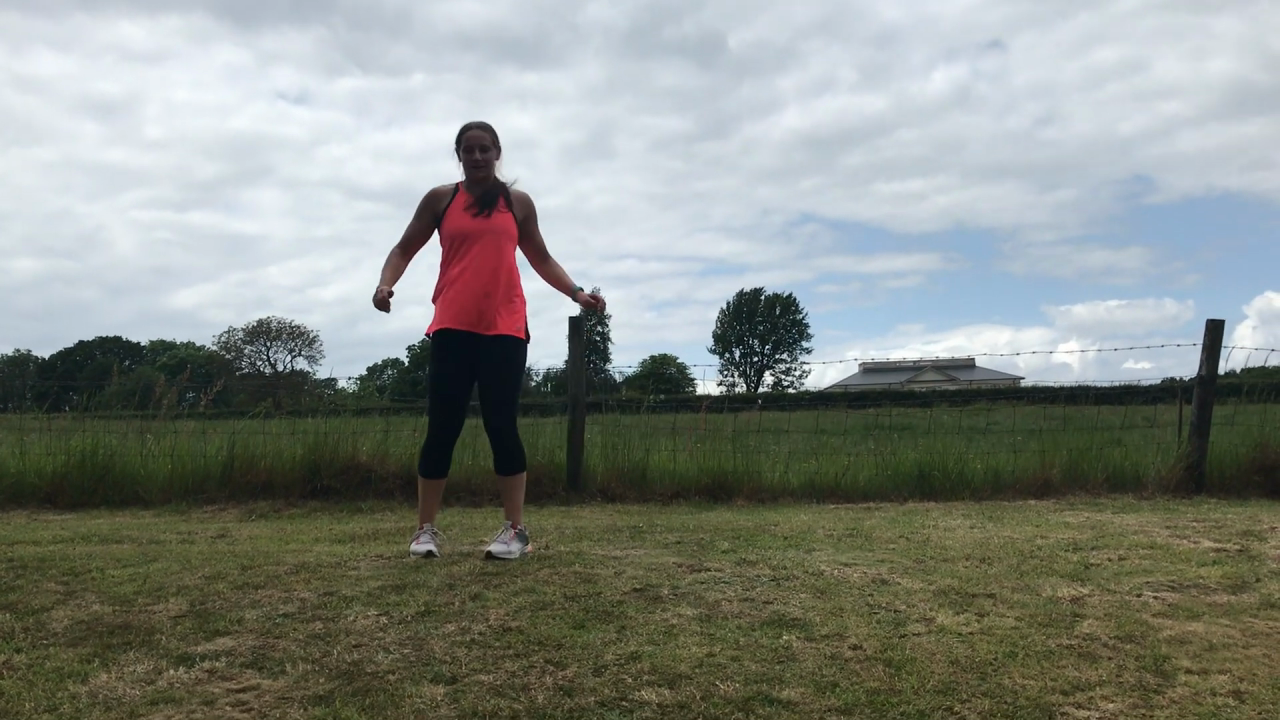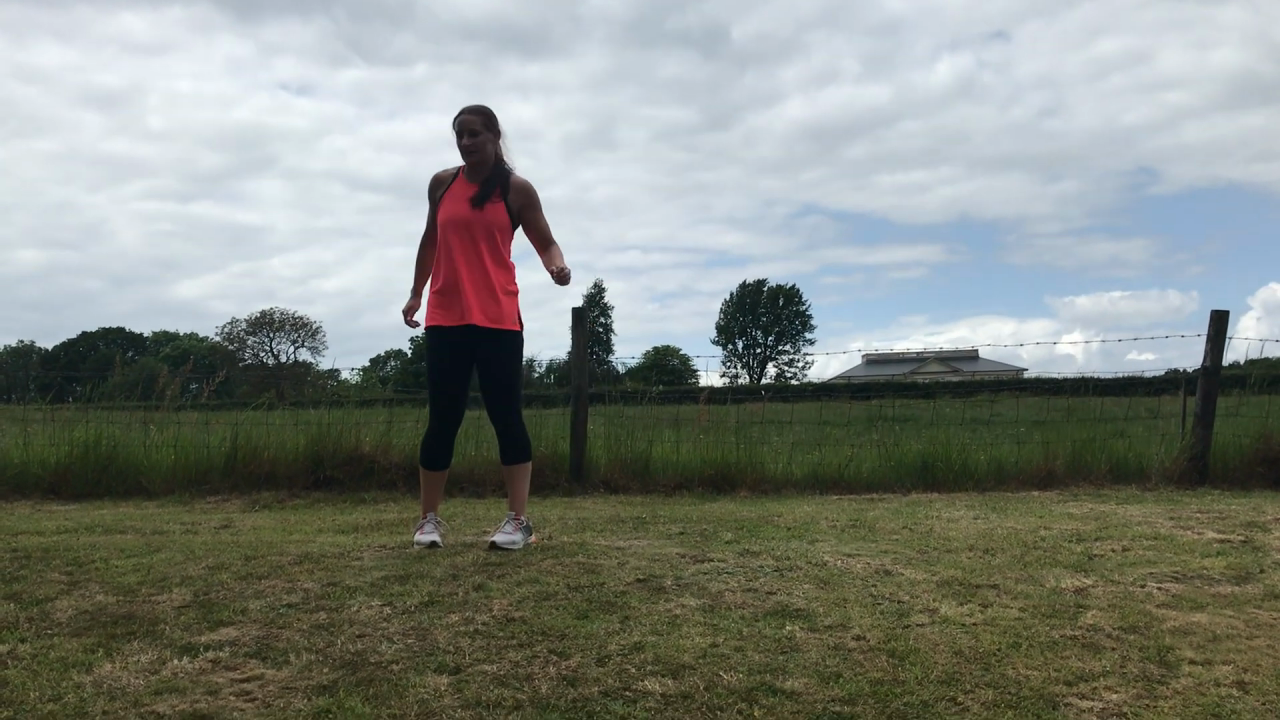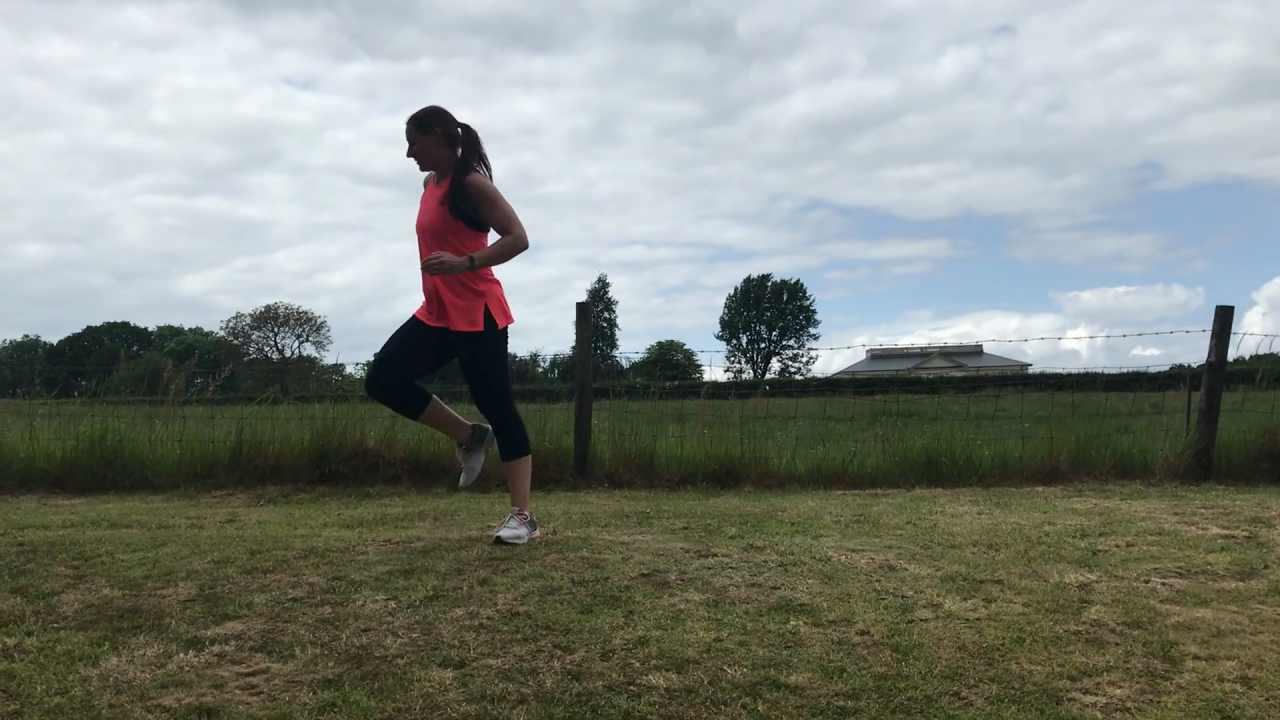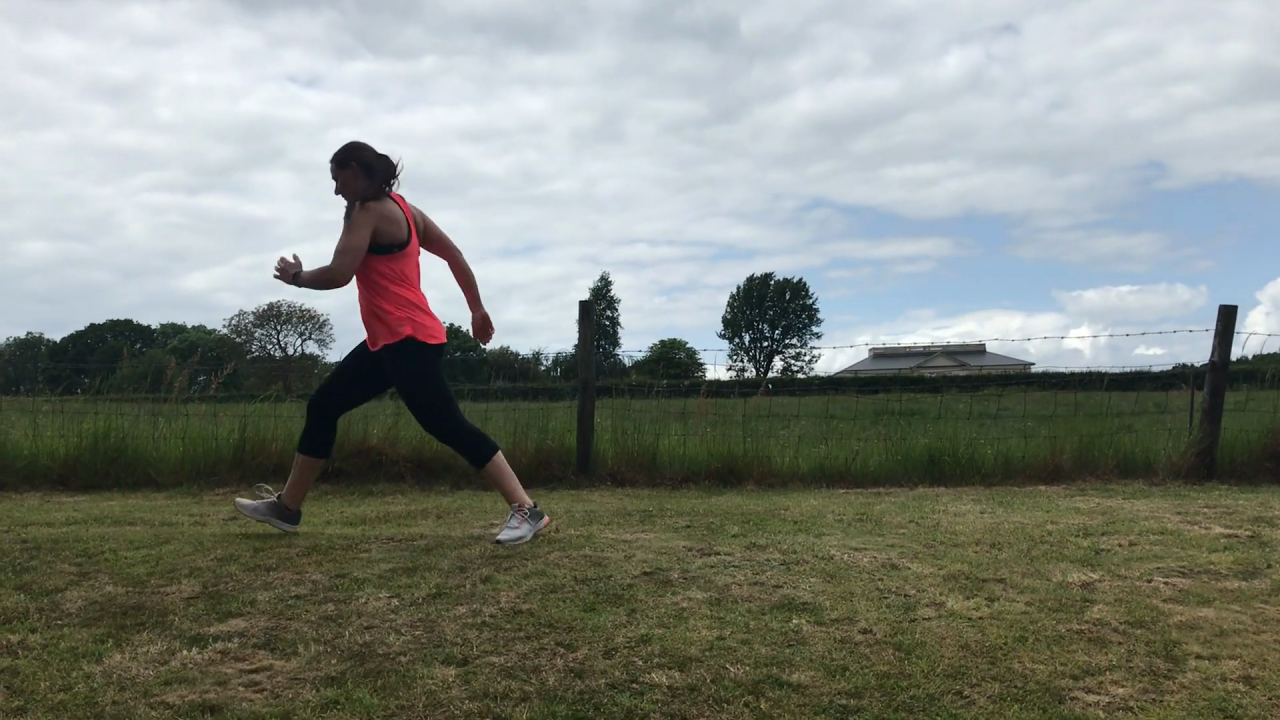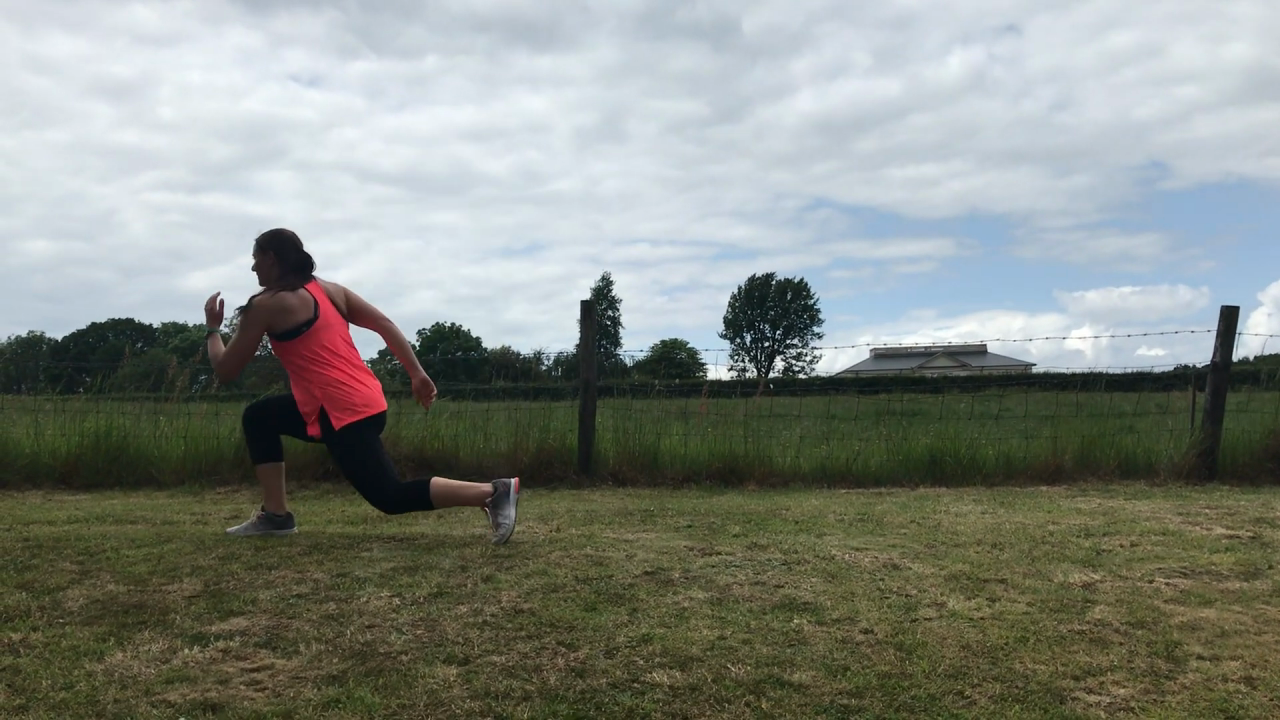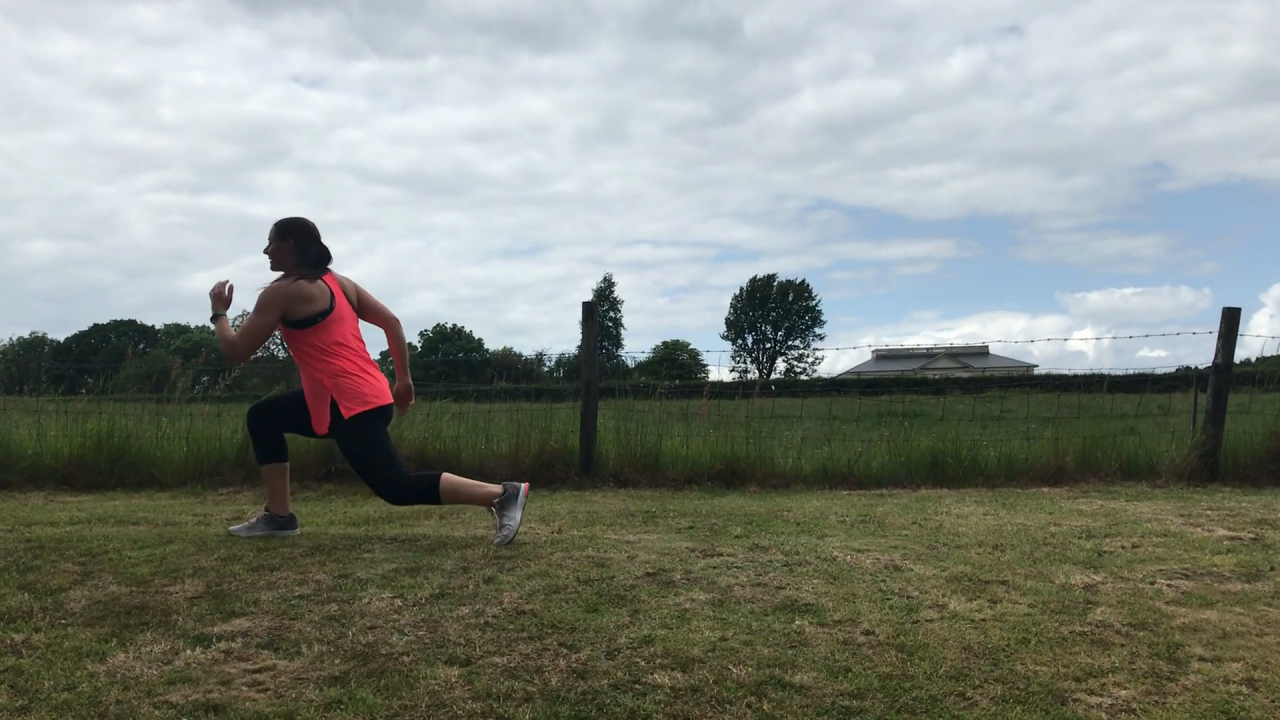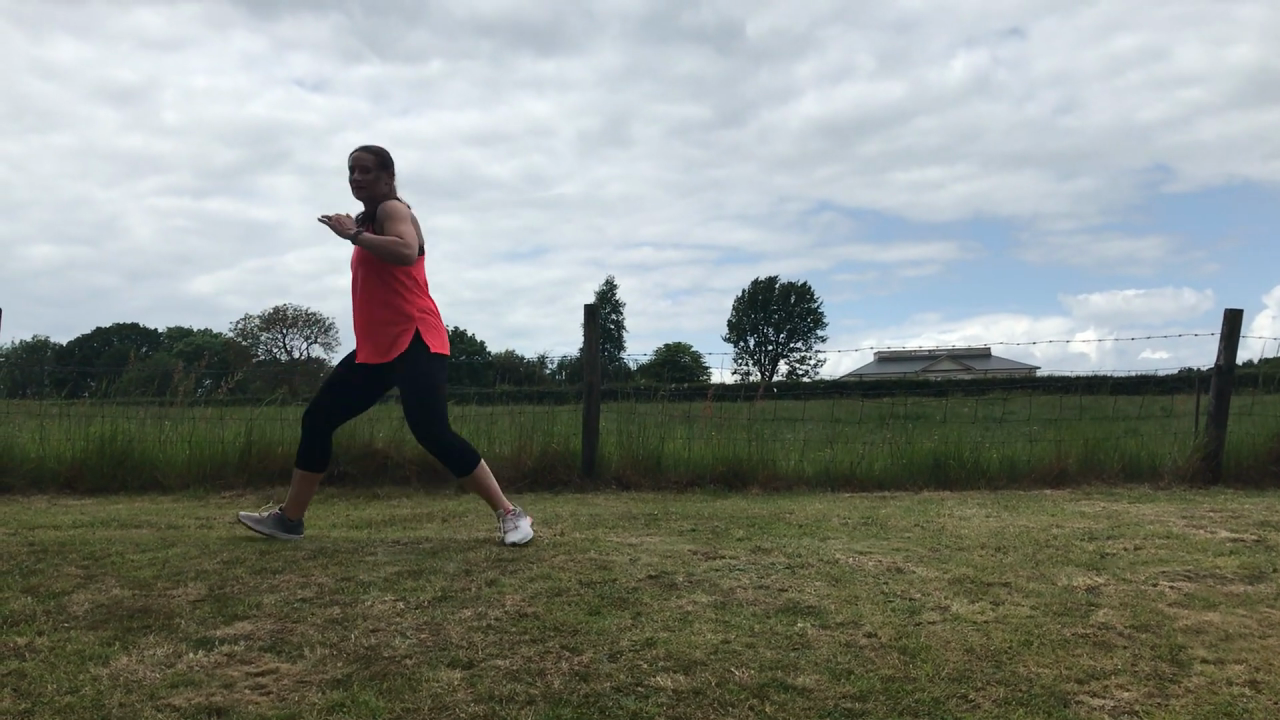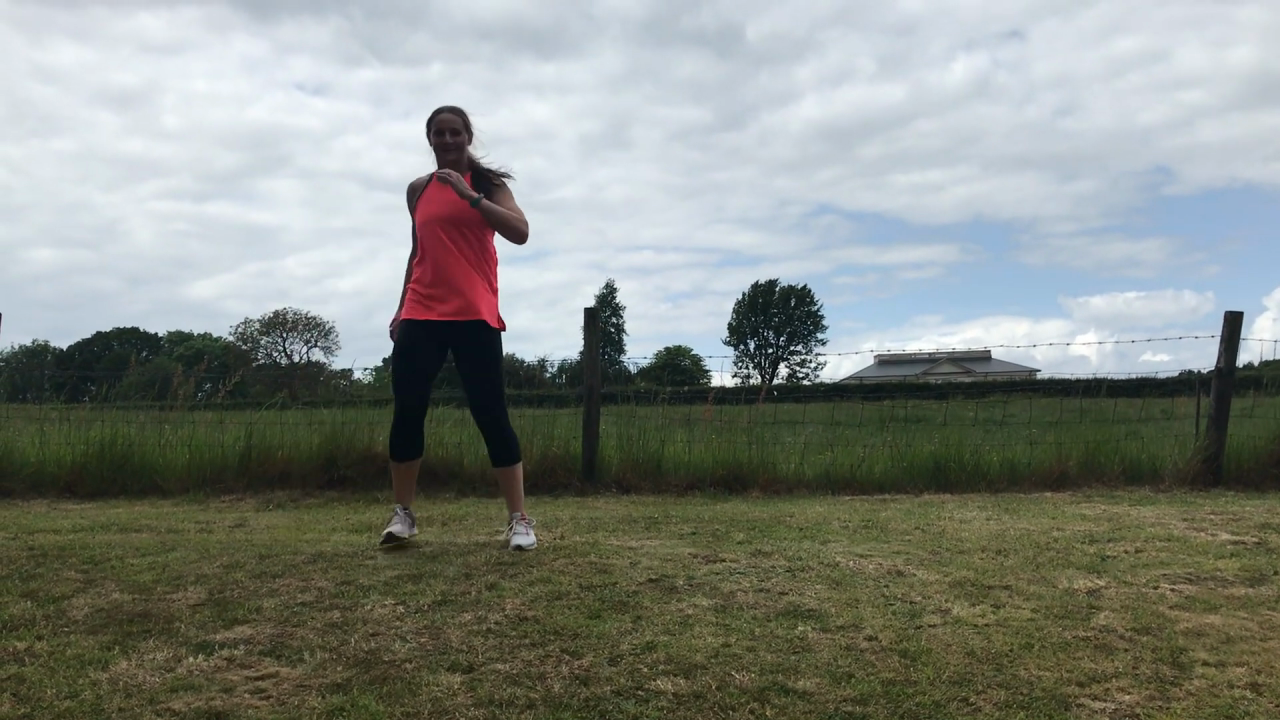
dt=0.3s
person 1, frame 1
left shoulder: (518, 202)
right shoulder: (440, 199)
left elbow: (541, 258)
right elbow: (404, 249)
left wrist: (578, 294)
right wrist: (386, 286)
left hip: (505, 327)
right hip: (452, 326)
left knee: (500, 423)
right knee: (443, 426)
left ankle: (515, 528)
right ankle: (426, 528)
person 1, frame 2
left shoulder: (517, 189)
right shoulder: (442, 183)
left elbow: (546, 243)
left wrist: (558, 268)
right wrist: (414, 295)
left hip: (497, 318)
right hip: (446, 318)
left knee: (506, 415)
right knee: (443, 418)
left ankle: (518, 520)
right ankle: (429, 518)
person 1, frame 3
left shoulder: (473, 184)
right shoulder: (432, 183)
left elbow: (518, 238)
left wrist: (465, 264)
left hip: (480, 317)
right hip: (437, 314)
left knee: (497, 408)
right knee: (383, 379)
left ankle: (522, 515)
right ankle: (469, 437)
person 1, frame 4
left shoulder: (366, 211)
right shoulder: (403, 208)
left elbow: (337, 274)
right elbow: (455, 256)
left wrist: (296, 276)
right wrist: (477, 310)
left hip: (405, 336)
right hip: (391, 337)
left knee: (445, 424)
right knee: (323, 404)
left ankle: (526, 510)
right ankle: (287, 506)
person 1, frame 5
left shoulder: (266, 306)
right shoulder: (329, 290)
left elbow: (226, 370)
right elbow: (386, 325)
left wrist: (213, 329)
right wrist: (416, 374)
left hip: (342, 411)
right hip: (349, 402)
left knee: (389, 496)
right knee: (257, 418)
left ankle: (494, 493)
right ankle: (275, 514)
person 1, frame 6
left shoulder: (282, 292)
right shoulder: (340, 283)
left elbow: (238, 351)
right elbow: (391, 322)
left wrist: (219, 313)
right wrist: (403, 378)
left hip: (350, 402)
right hip: (351, 395)
left knee: (397, 487)
right knee: (262, 417)
left ankle: (503, 495)
right ankle: (278, 515)
person 1, frame 7
left shoulder: (391, 211)
right shoulder: (373, 220)
left elbow: (406, 252)
left wrist: (353, 235)
left hip: (416, 343)
right hip: (375, 347)
left knee: (433, 434)
right knee: (317, 418)
left ankle: (511, 514)
right ankle: (288, 517)
person 1, frame 8
left shoulder: (489, 183)
right shoulder: (418, 190)
left elbow: (520, 232)
left wrist: (470, 195)
right wrist: (401, 308)
left hip: (476, 314)
right hip: (421, 315)
left knee: (491, 417)
right knee: (409, 408)
left ankle: (519, 519)
right ankle: (403, 511)
